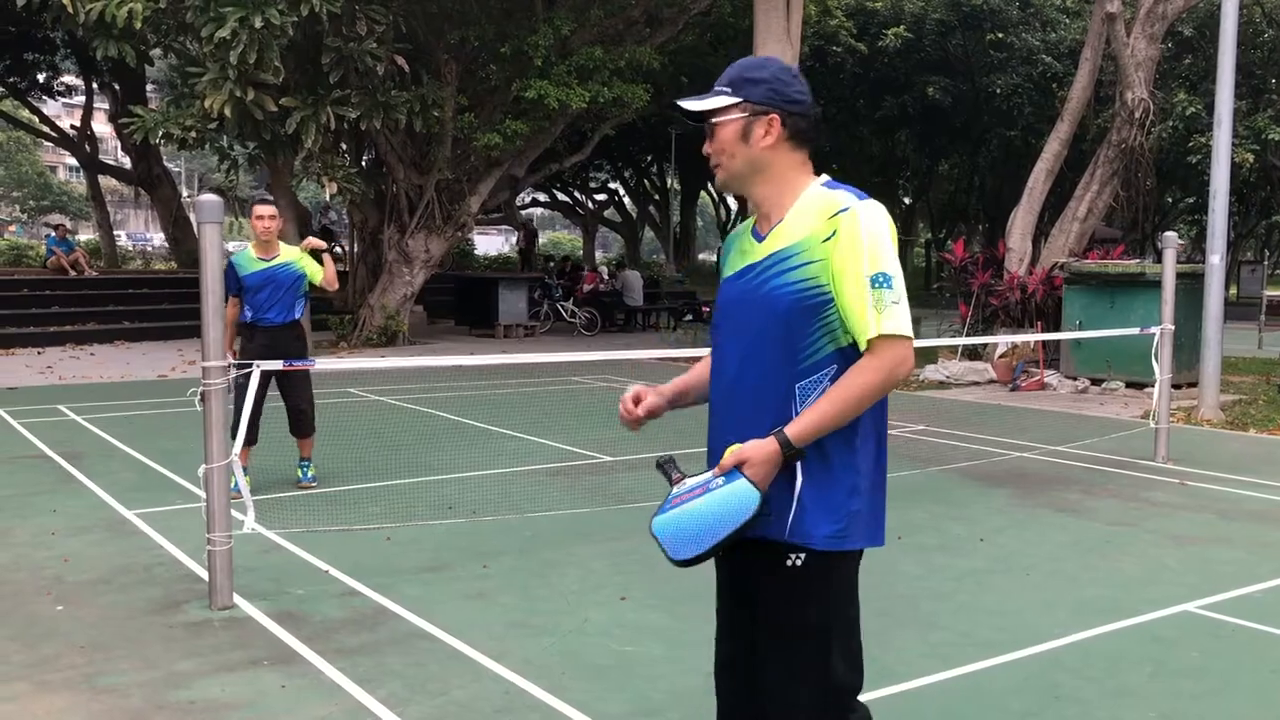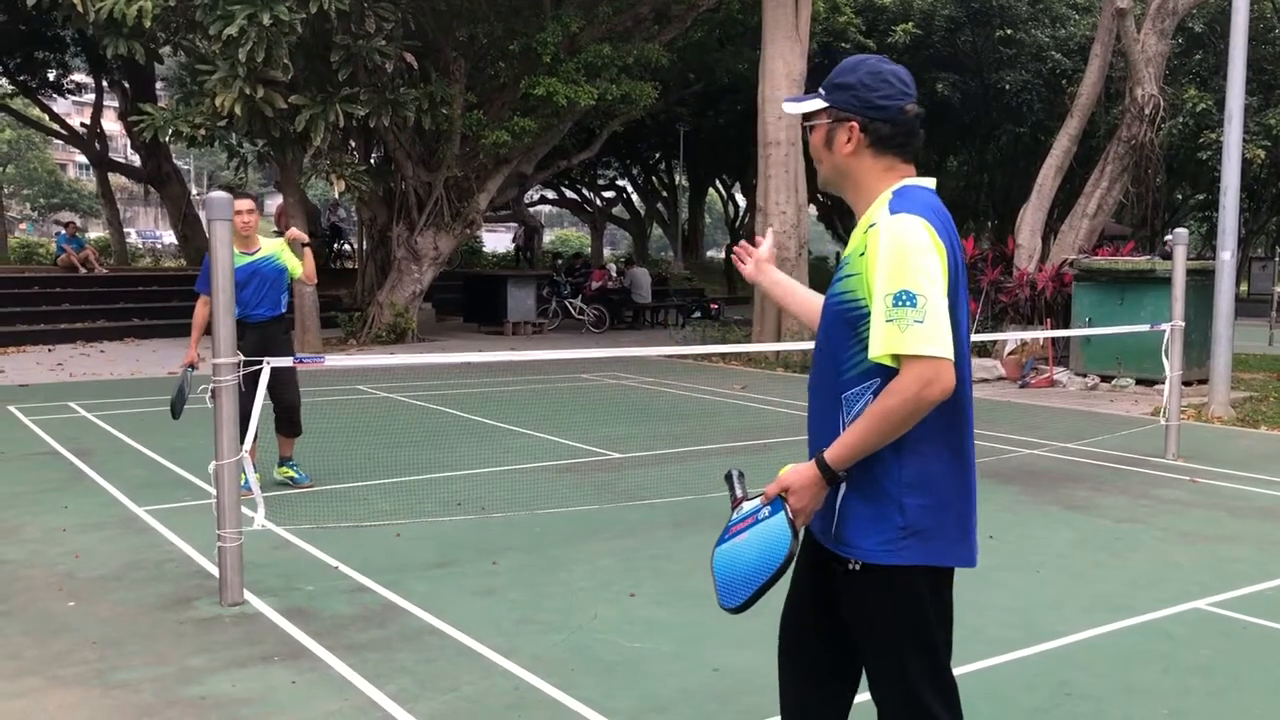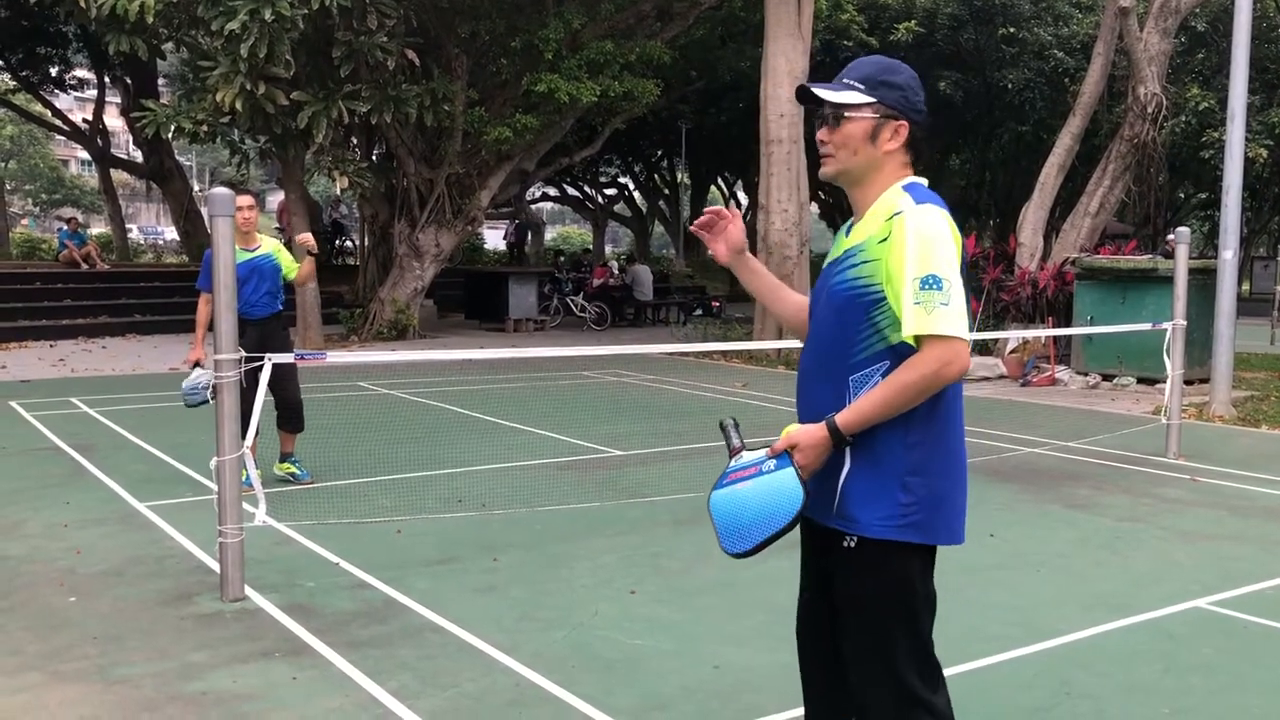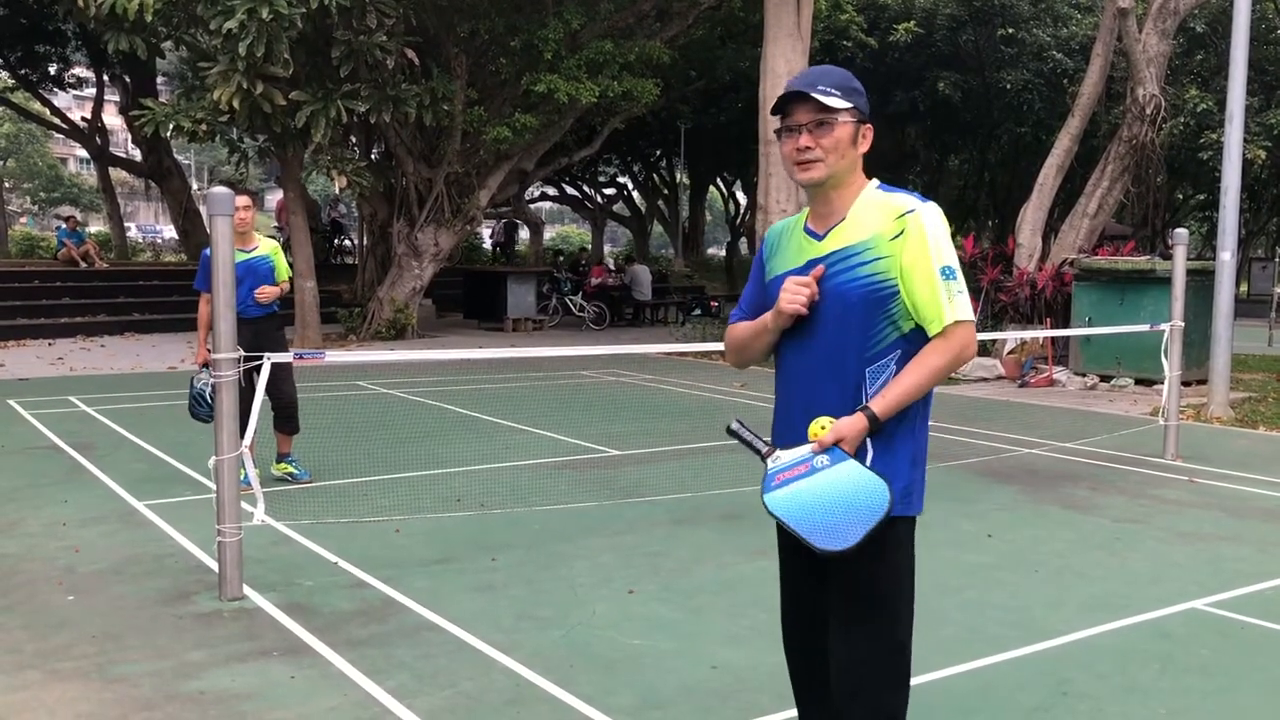
dt=0.5s
person 1, frame 1
left shoulder: (850, 220)
right shoulder: (740, 240)
left elbow: (892, 356)
left wrist: (782, 443)
right wrist: (666, 394)
left hip: (811, 514)
person 1, frame 2
left shoulder: (901, 228)
right shoulder: (886, 223)
left elbow: (930, 377)
left wrist: (823, 468)
right wrist: (767, 277)
left hip: (897, 522)
right hip: (847, 513)
right knee: (807, 655)
person 1, frame 3
left shoulder: (916, 220)
right shoulder: (861, 227)
left elbow: (947, 356)
right elbow: (820, 325)
left wrist: (833, 429)
right wrist: (741, 263)
left hip: (886, 501)
right hip: (837, 495)
right knee: (825, 662)
person 1, frame 4
left shoulder: (910, 219)
right shoulder: (778, 239)
left elbow: (958, 338)
right elbow: (737, 350)
left wrist: (868, 416)
right wrist: (776, 317)
left hip: (873, 483)
left knee: (866, 661)
right knee: (807, 649)
person 2, frame 1
left shoulder: (298, 256)
right shoulder: (238, 261)
left elbow: (331, 284)
right elbow: (233, 305)
left wrist: (324, 250)
right wrist: (228, 346)
left hip: (290, 338)
right hip: (255, 340)
left knee: (301, 406)
right knee: (246, 408)
left ankle: (306, 464)
right ankle: (240, 473)
person 2, frame 2
left shoulder: (278, 248)
left elbow: (310, 278)
right elbow: (205, 303)
left wrist: (305, 244)
right wrist: (193, 346)
left hip: (277, 332)
right hip: (242, 336)
left knee: (289, 402)
right knee: (243, 407)
left ankle: (286, 464)
right ankle: (249, 471)
person 2, frame 3
left shoulder: (274, 247)
right shoulder: (216, 254)
left elbow: (301, 280)
right elbow: (206, 301)
left wrist: (311, 253)
right wrist: (198, 345)
left hip: (274, 329)
right hip: (240, 333)
left knee: (290, 398)
right knee: (244, 403)
left ankle: (287, 461)
person 2, frame 4
left shoulder: (271, 247)
right shoulder: (213, 254)
left elbow: (286, 283)
right elbow: (206, 302)
left wrist: (277, 291)
right wrist: (202, 345)
left hip: (269, 328)
right hip: (234, 332)
left knee: (286, 398)
right knee: (240, 403)
left ankle: (284, 461)
right ankle: (247, 467)
